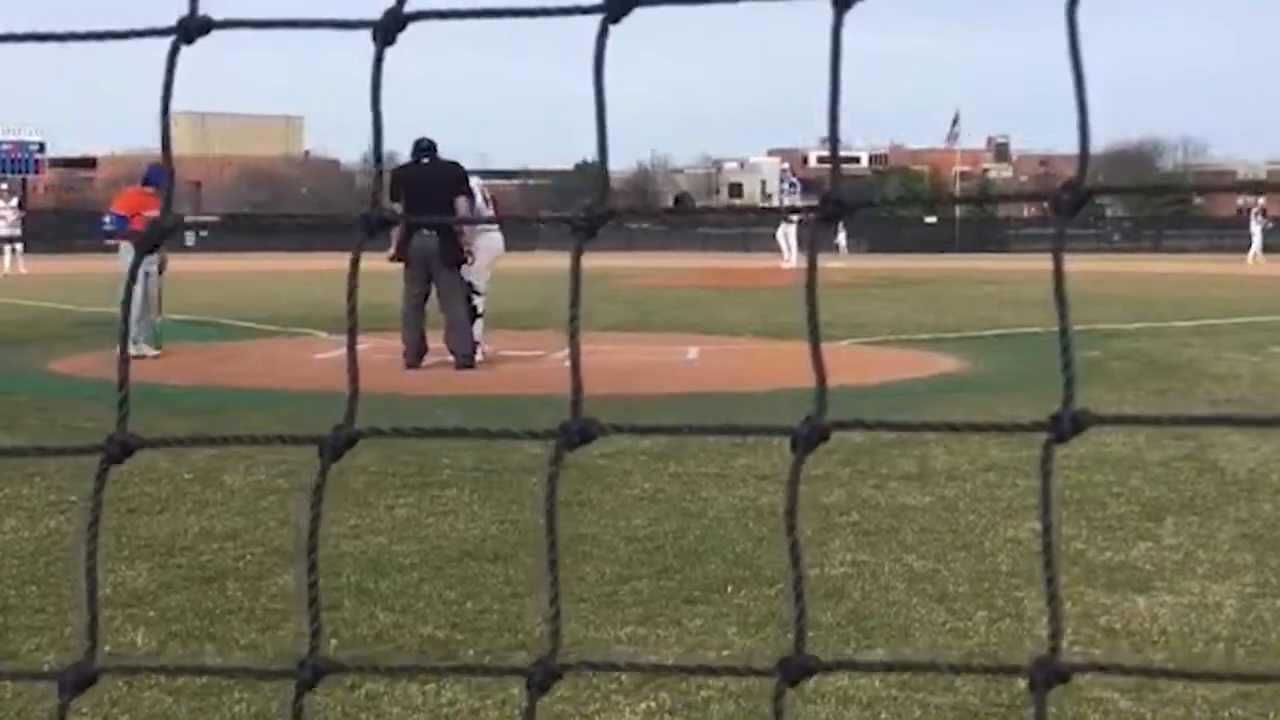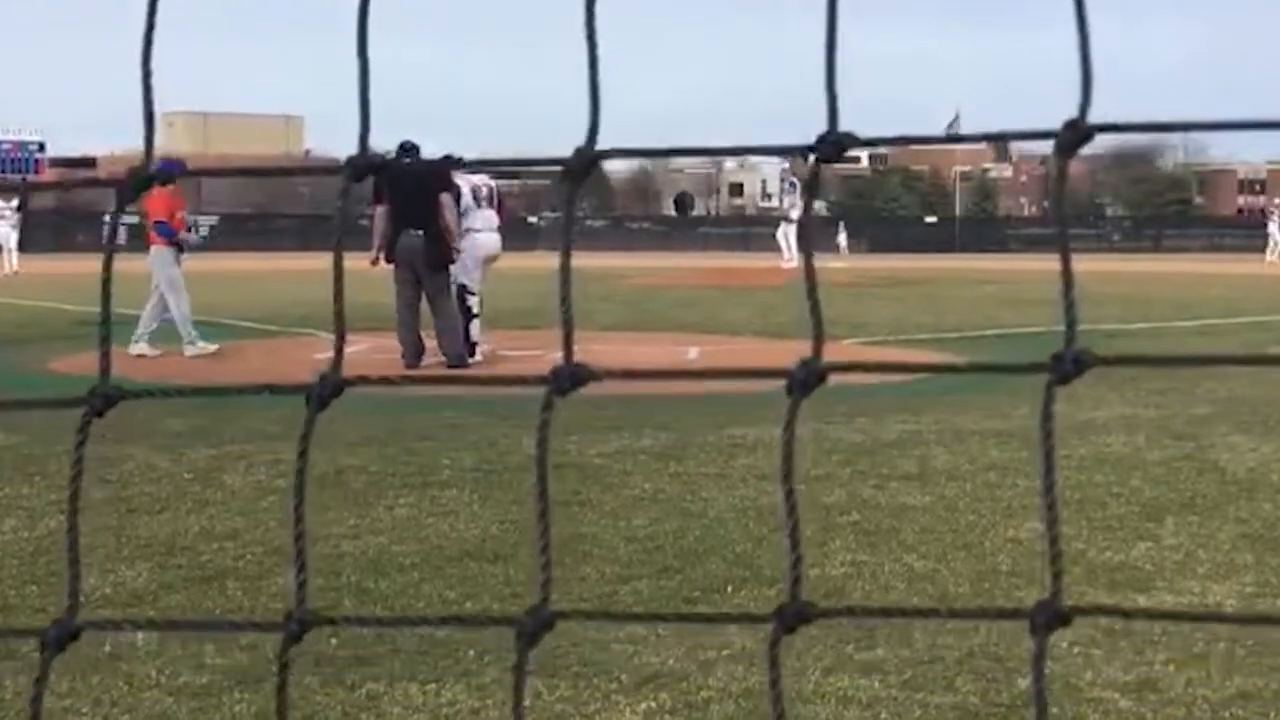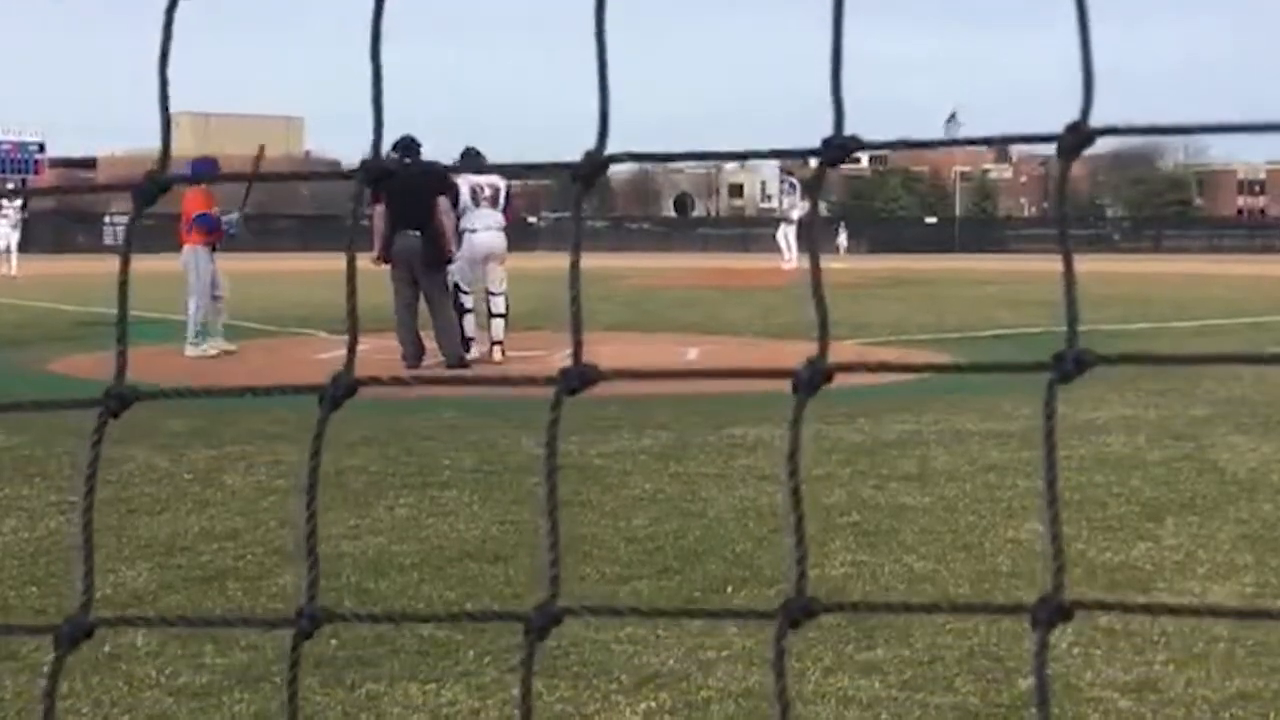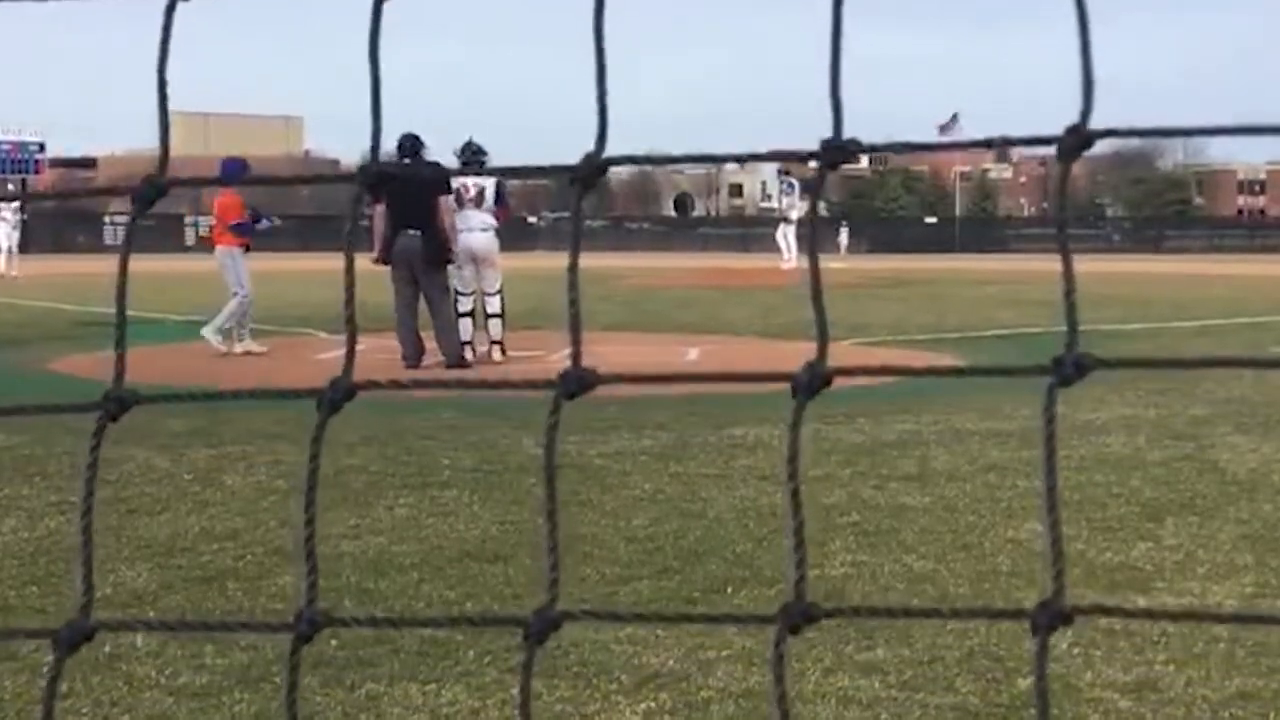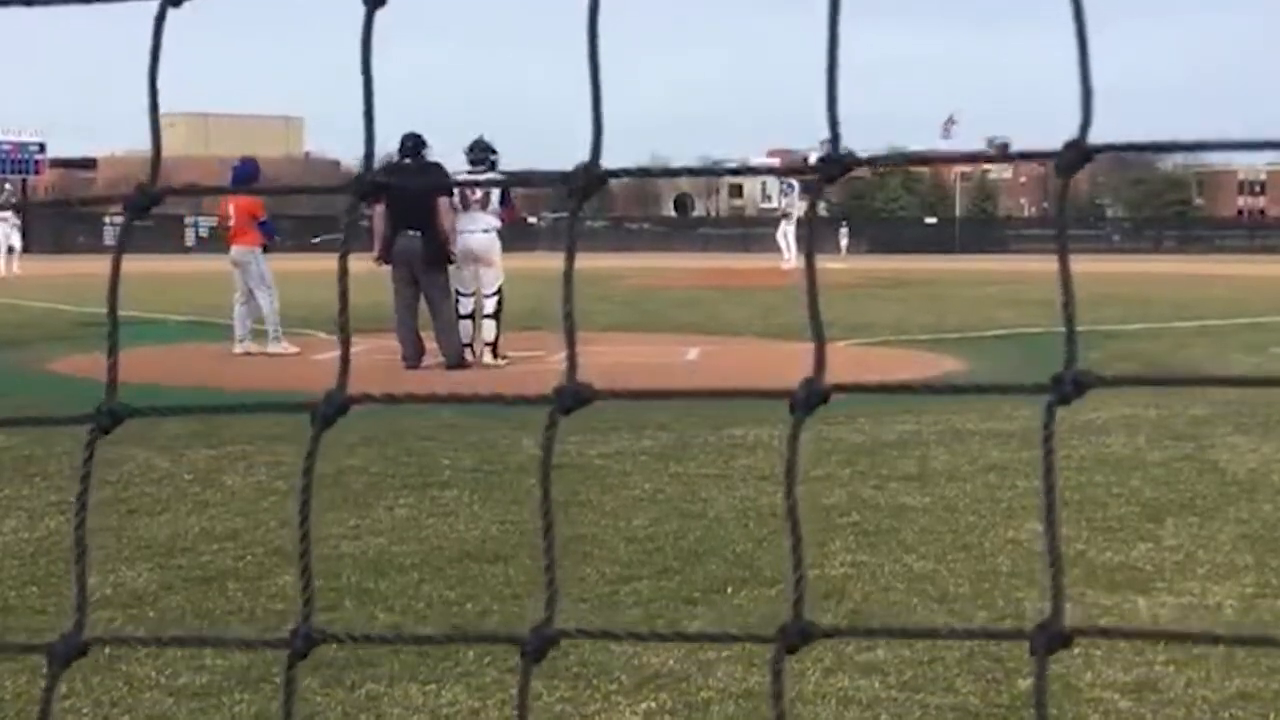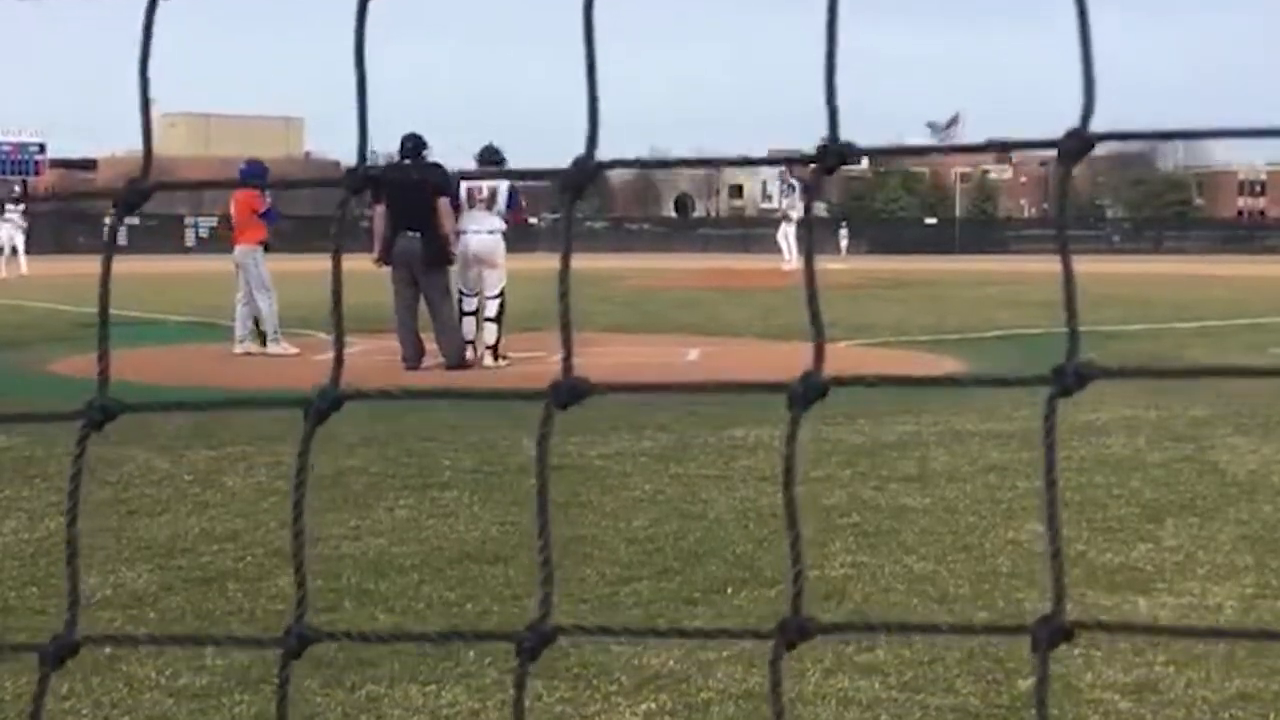
dt=0.5s
person 1, frame 1
left shoulder: (401, 173)
right shoulder: (454, 170)
left elbow: (398, 212)
right elbow: (462, 209)
left wrist: (395, 246)
right wrist: (468, 242)
left hip: (414, 242)
right hip: (443, 242)
left knee: (413, 302)
right knee: (454, 301)
left ankle: (412, 355)
right ankle: (464, 355)
person 1, frame 2
left shoulder: (385, 174)
right shoulder: (437, 169)
left elbow: (381, 214)
right elbow: (447, 205)
left wrist: (376, 248)
right wrist: (455, 239)
left hip: (401, 243)
right hip: (430, 241)
left knee: (406, 303)
right knee: (442, 301)
left ankle: (411, 355)
right ankle: (455, 354)
person 1, frame 3
left shoulder: (385, 174)
right shoulder: (435, 171)
left elbow: (379, 213)
right elbow: (444, 209)
left wrist: (377, 247)
right wrist: (452, 244)
left hip: (398, 243)
right hip: (427, 243)
left knee: (404, 304)
right knee: (440, 302)
left ankle: (412, 356)
right ankle: (454, 355)
person 1, frame 4
left shoulder: (384, 174)
right shoulder: (435, 171)
left elbow: (380, 213)
right elbow: (444, 209)
left wrist: (378, 248)
right wrist: (452, 242)
left hip: (398, 243)
right hip: (428, 243)
left knee: (404, 303)
right knee: (440, 302)
left ankle: (411, 356)
right ankle: (453, 355)
person 1, frame 5
left shoulder: (385, 174)
right shoulder: (434, 171)
left elbow: (379, 213)
right elbow: (444, 208)
left wrist: (378, 247)
right wrist: (451, 242)
left hip: (398, 243)
right hip: (428, 243)
left knee: (405, 304)
right knee: (440, 302)
left ankle: (411, 356)
right ankle: (453, 356)
person 1, frame 6
left shoulder: (384, 175)
right shoulder: (435, 172)
left elbow: (379, 214)
right elbow: (444, 209)
left wrist: (378, 248)
right wrist: (451, 243)
left hip: (398, 245)
right hip: (427, 244)
left knee: (404, 305)
right knee: (441, 303)
left ankle: (411, 357)
right ankle: (454, 357)
person 2, frame 1
right shoulder: (474, 183)
left hip: (483, 240)
right hip: (493, 238)
left knee: (472, 292)
right knee: (474, 291)
left ankle: (474, 347)
right ankle: (477, 342)
person 2, frame 2
left shoulder: (455, 183)
right shoulder: (488, 181)
right elbow: (498, 212)
left hip: (474, 239)
right hip: (494, 238)
left knee: (467, 292)
right knee: (472, 288)
left ankle: (473, 349)
right ankle: (474, 340)
person 2, frame 3
left shoulder: (459, 182)
right shoulder: (500, 181)
right elbow: (506, 214)
left hip: (472, 238)
right hip: (497, 238)
left knee: (462, 290)
right knee: (497, 293)
left ankle: (470, 344)
right ankle: (497, 347)
person 2, frame 4
left shoulder: (451, 182)
right shoulder: (493, 180)
right elbow: (502, 214)
left hip: (461, 239)
right hip: (486, 238)
left knee: (463, 295)
right knee: (492, 293)
left ankle: (466, 348)
right ankle: (496, 347)
person 2, frame 5
left shoulder: (456, 182)
right shoulder: (497, 181)
right elbow: (508, 214)
left hip: (462, 239)
right hip: (488, 239)
left knee: (464, 295)
right knee: (492, 295)
left ankle: (467, 349)
right ankle: (489, 351)
person 2, frame 6
left shoulder: (463, 182)
right shoulder: (506, 184)
right elbow: (515, 216)
left hip: (466, 239)
right hip: (492, 240)
left knee: (468, 295)
right knee: (493, 297)
left ankle: (468, 348)
right ankle: (489, 353)
person 3, frame 1
left shoulder: (158, 200)
right shoulder: (130, 195)
right elbow: (116, 220)
left wrist: (161, 252)
right wrist: (132, 234)
left hip: (152, 254)
right hip: (131, 251)
left knee: (150, 300)
right knee: (135, 296)
left ankle: (140, 343)
right ankle: (126, 340)
person 3, frame 2
left shoulder: (175, 197)
right shoulder: (159, 197)
right elbow: (159, 228)
left wrist: (189, 238)
right wrist: (184, 237)
left hip: (172, 253)
right hip: (163, 253)
left knee: (158, 300)
right knee: (178, 297)
left ankle: (139, 342)
right ankle: (192, 342)
person 3, frame 3
left shoulder: (207, 195)
right shoulder: (194, 196)
left elbow: (213, 225)
right elbow: (204, 223)
left wrist: (228, 225)
right wrist: (226, 219)
left hip: (207, 251)
right hip: (196, 251)
left knee: (218, 294)
right knee: (199, 298)
left ankle: (215, 338)
right ankle: (194, 344)
person 3, frame 4
left shoulder: (225, 196)
right shoulder: (230, 199)
left elbow: (246, 217)
right elbow: (240, 229)
left wrist: (262, 220)
right wrist: (260, 226)
left hip: (232, 251)
right hip: (231, 251)
left knee: (240, 295)
right knee: (243, 294)
left ankle: (242, 340)
right ankle: (214, 329)
person 3, frame 5
left shoulder: (227, 198)
right shoulder: (253, 198)
left elbow: (224, 223)
right elbow: (265, 226)
right wrist: (273, 238)
left hip: (234, 250)
right hip: (250, 251)
left knee: (242, 297)
right knee: (267, 295)
left ankle: (242, 342)
right ankle: (275, 342)
person 3, frame 6
left shoulder: (236, 195)
right shoulder: (252, 194)
left elbow: (231, 223)
right elbow: (272, 216)
right wrist: (268, 198)
left hip: (240, 249)
right hip: (252, 250)
left knee: (245, 297)
right knee: (266, 295)
left ankle: (243, 342)
right ankle: (274, 342)
